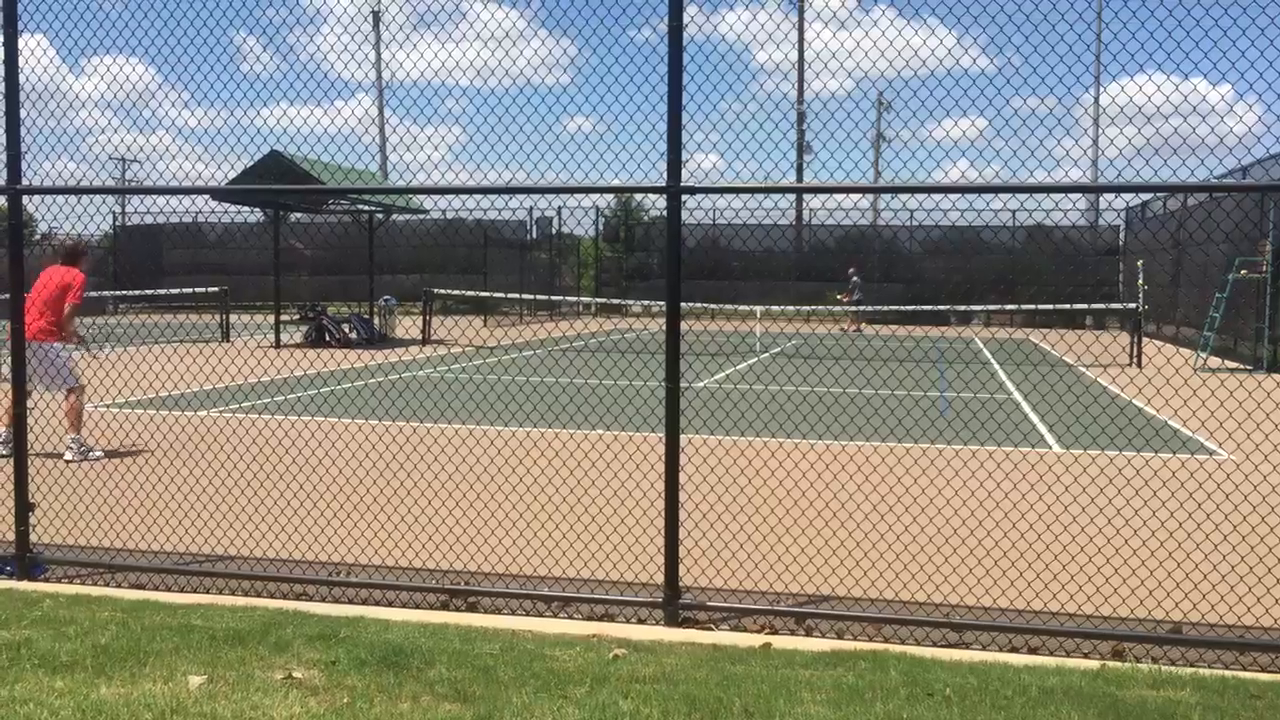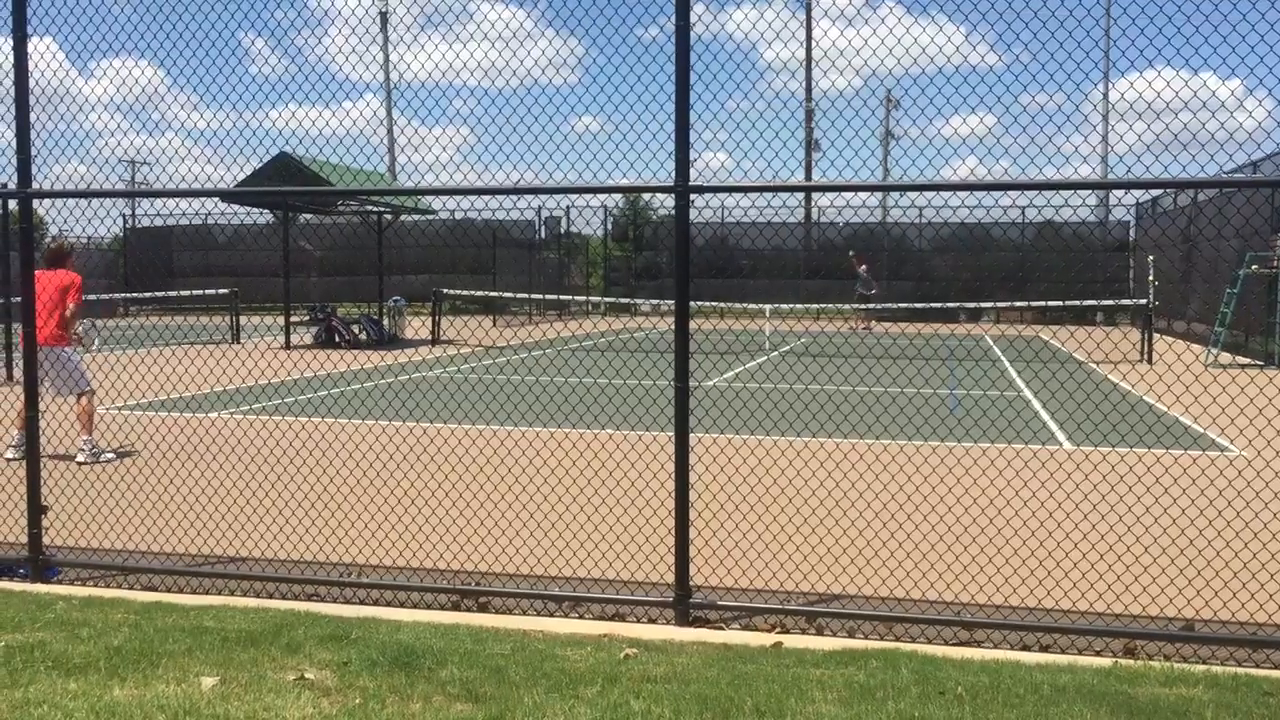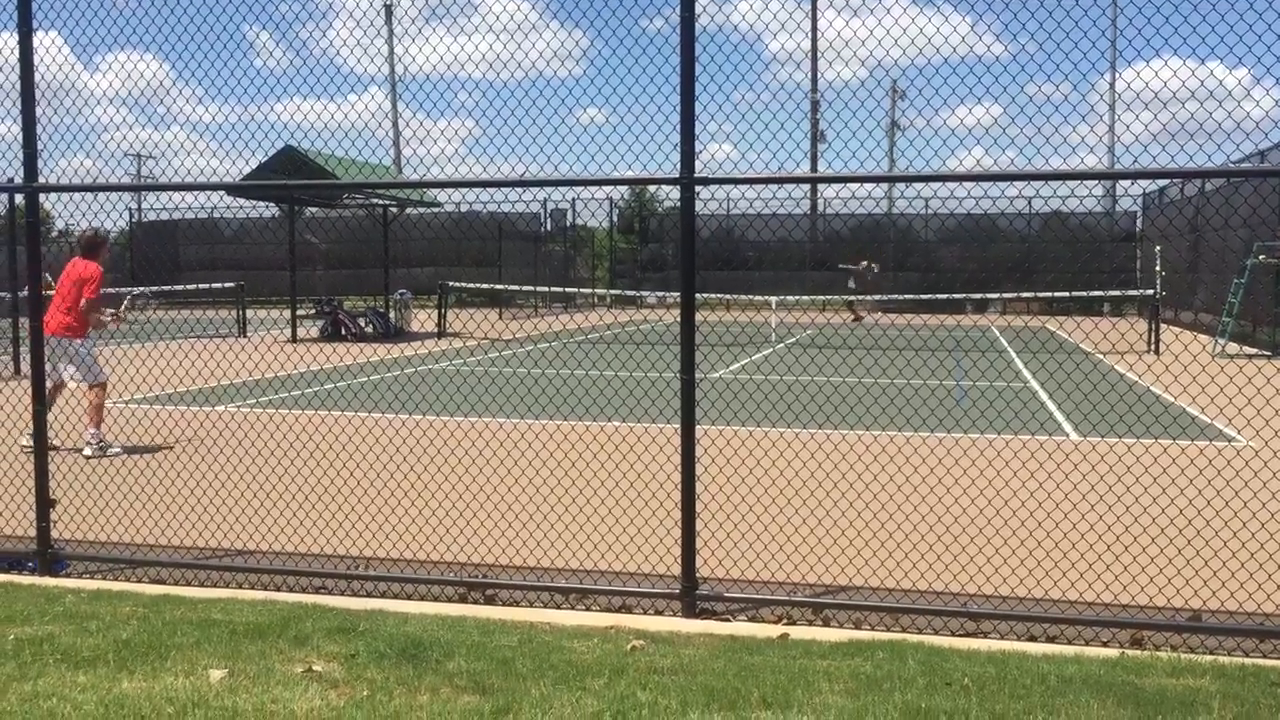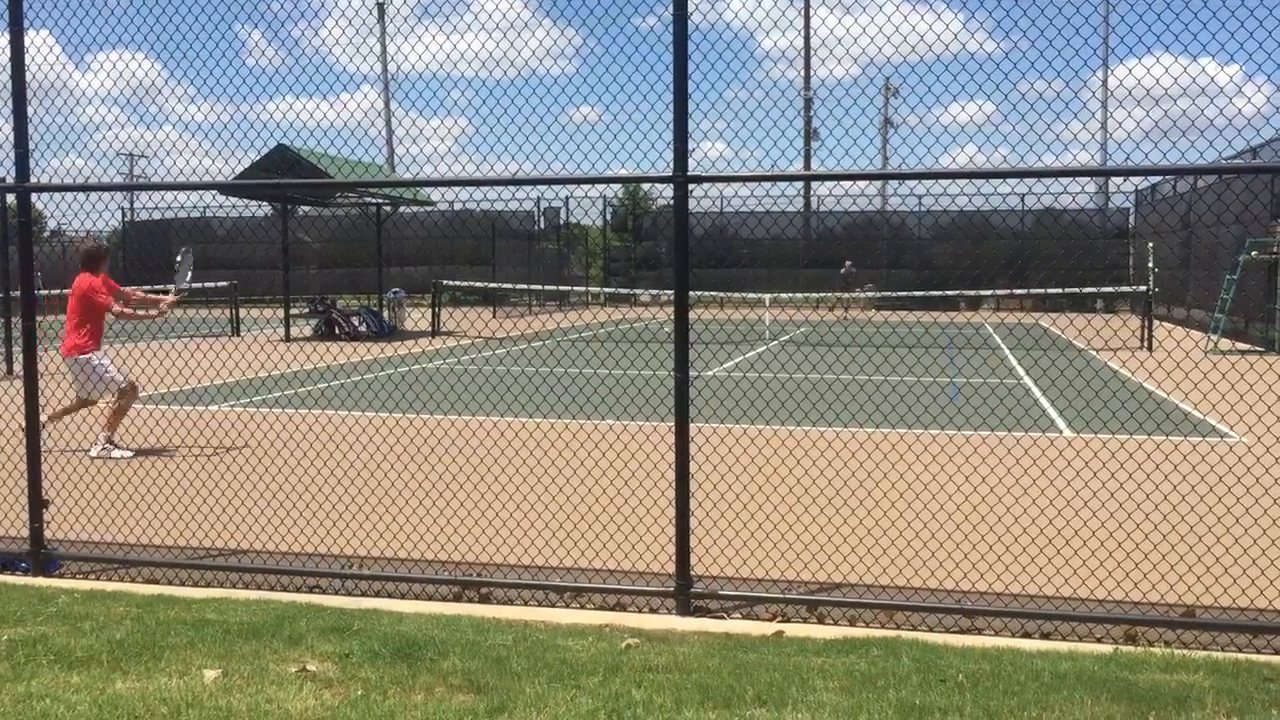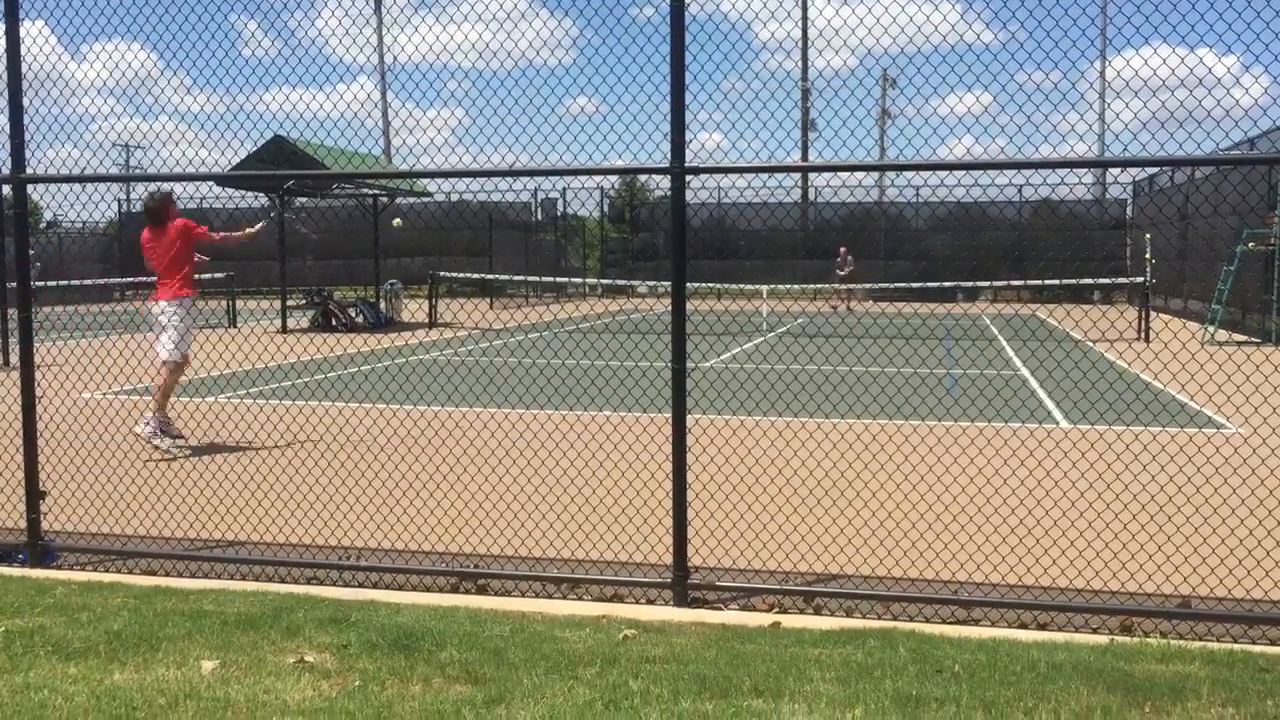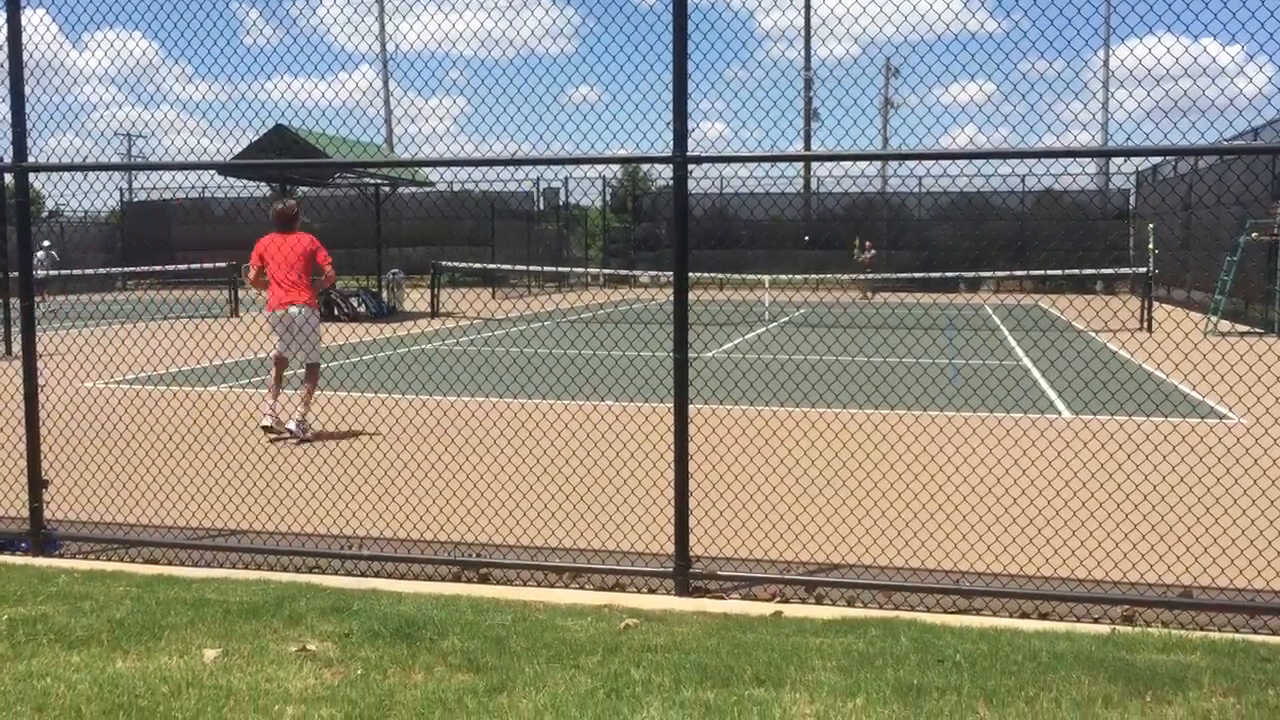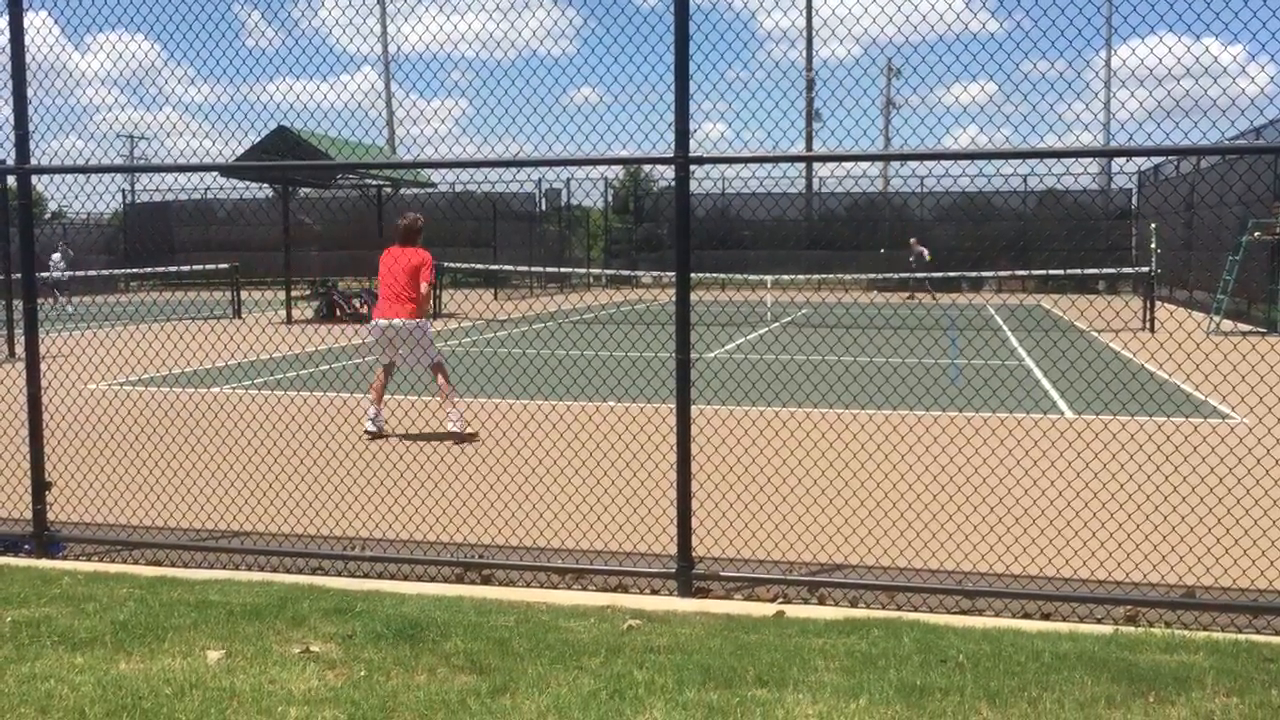
dt=0.7s
person 1, frame 1
left shoulder: (49, 271)
right shoulder: (77, 277)
right elbow: (67, 314)
left wrist: (68, 333)
right wrist: (70, 334)
left hip: (23, 335)
right hip: (44, 339)
right knee: (74, 387)
right ankle: (75, 446)
person 1, frame 2
left shoulder: (36, 276)
right shoulder: (73, 278)
left elbow: (39, 310)
right elbow: (70, 314)
right wrist: (69, 334)
right hip: (54, 344)
right knee: (85, 391)
left ankle: (17, 444)
right ankle: (87, 448)
person 1, frame 3
left shoulder: (74, 263)
right shoulder: (95, 270)
right elbow: (84, 309)
left wrist: (102, 312)
right wrist: (99, 321)
left hip: (49, 331)
right hip: (70, 334)
left knee: (55, 384)
right knee: (98, 384)
left ankle: (35, 434)
right ankle: (94, 441)
person 1, frame 4
left shoulder: (98, 279)
right shoulder: (89, 283)
left elbow: (129, 295)
right elbow: (117, 311)
left wrist: (162, 300)
right wrist: (151, 314)
left hip: (77, 351)
right hip: (83, 352)
left knee: (85, 400)
right knee: (127, 390)
left ankle: (40, 424)
right ankle: (102, 445)
person 1, frame 5
left shoulder: (146, 235)
right shoulder: (180, 226)
right elbow: (218, 239)
right wrist: (250, 232)
left hip: (162, 301)
right hip: (176, 301)
left knee: (179, 362)
right knee: (172, 365)
left ankle: (160, 419)
right ankle: (152, 424)
person 1, frame 6
left shoulder: (264, 243)
right shoulder: (309, 240)
left elbow: (253, 279)
right elbow: (330, 274)
left hip: (277, 309)
right hip: (304, 308)
left knee: (280, 362)
right knee: (312, 366)
left ankle: (269, 414)
right ankle: (298, 421)
person 1, frame 7
left shoulder: (386, 254)
right shoulder: (423, 256)
right elbow: (424, 292)
right wrist: (422, 315)
left hip: (380, 320)
right hip: (409, 320)
left knee: (386, 364)
right knee: (438, 367)
left ankle: (373, 420)
right ankle: (454, 420)
